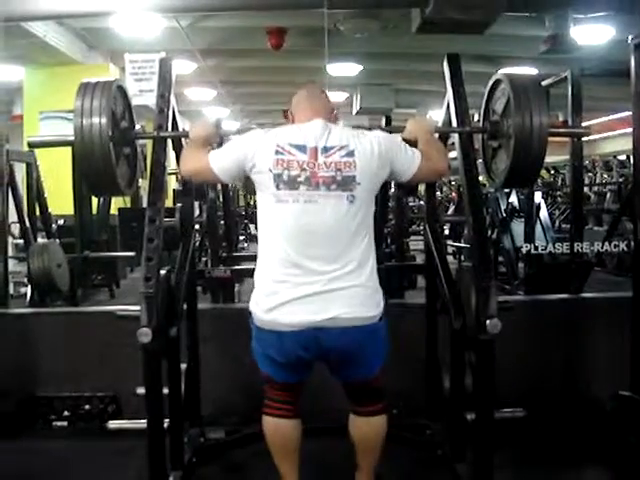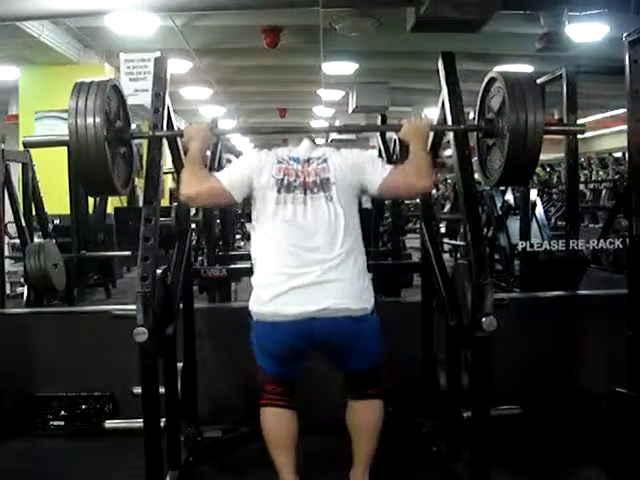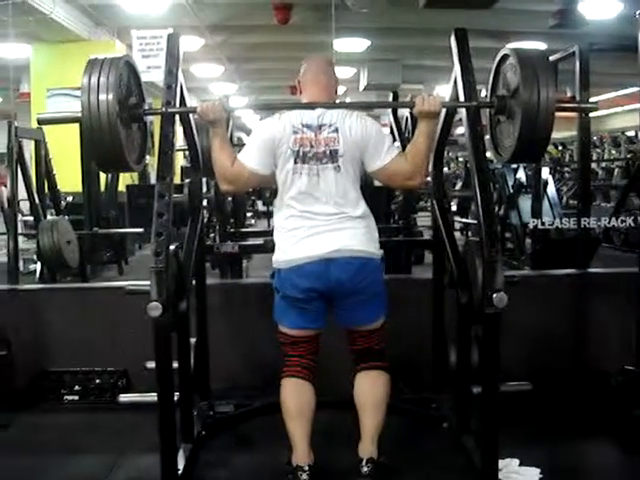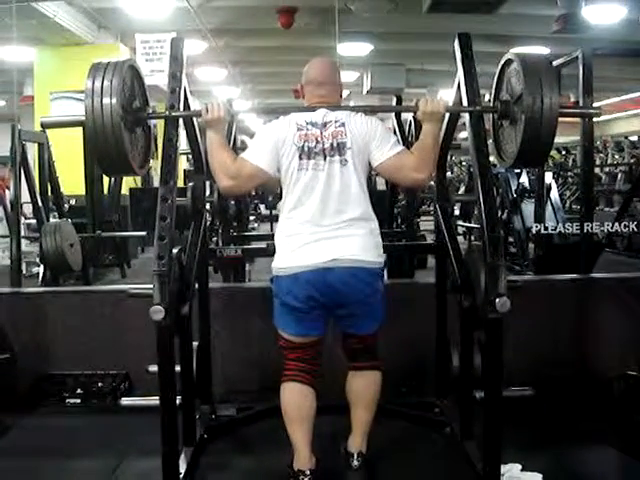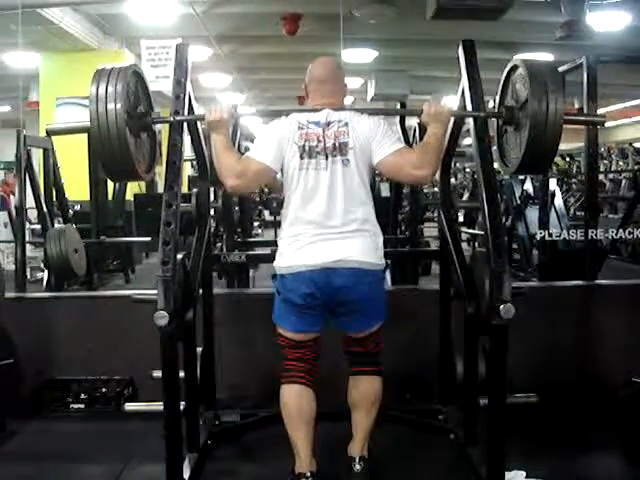
dt=1s
person 1, frame 1
left shoulder: (259, 143)
right shoulder: (373, 144)
left elbow: (190, 167)
right elbow: (438, 166)
left wrist: (199, 136)
right wrist: (424, 133)
left hip: (279, 316)
right hip: (356, 316)
left knee: (280, 398)
right knee: (366, 399)
person 1, frame 2
left shoulder: (259, 161)
right shoulder: (350, 159)
left elbow: (193, 192)
right elbow: (419, 182)
left wrist: (196, 146)
right wrist: (417, 139)
left hip: (276, 311)
right hip: (346, 308)
left knee: (276, 391)
right knee: (365, 386)
person 1, frame 3
left shoulder: (273, 128)
right shoulder: (361, 126)
left elbow: (230, 180)
right elbow: (411, 176)
left wrist: (217, 129)
right wrist: (427, 123)
left hip: (296, 263)
right hip: (356, 258)
left knee: (297, 363)
right knee: (370, 356)
person 1, frame 4
left shoulder: (279, 130)
right shoulder: (365, 126)
left elbow: (230, 180)
right elbow: (417, 173)
left wrist: (214, 130)
right wrist: (431, 124)
left hip: (297, 269)
right hip: (358, 264)
left knee: (298, 366)
right knee: (363, 355)
person 1, frame 5
left shoulder: (282, 129)
right shoulder: (368, 126)
left elbow: (236, 179)
right elbow: (420, 171)
left wrist: (219, 133)
right wrist: (437, 127)
left hip: (299, 268)
right hip: (359, 266)
left knee: (297, 368)
right knee: (364, 360)
